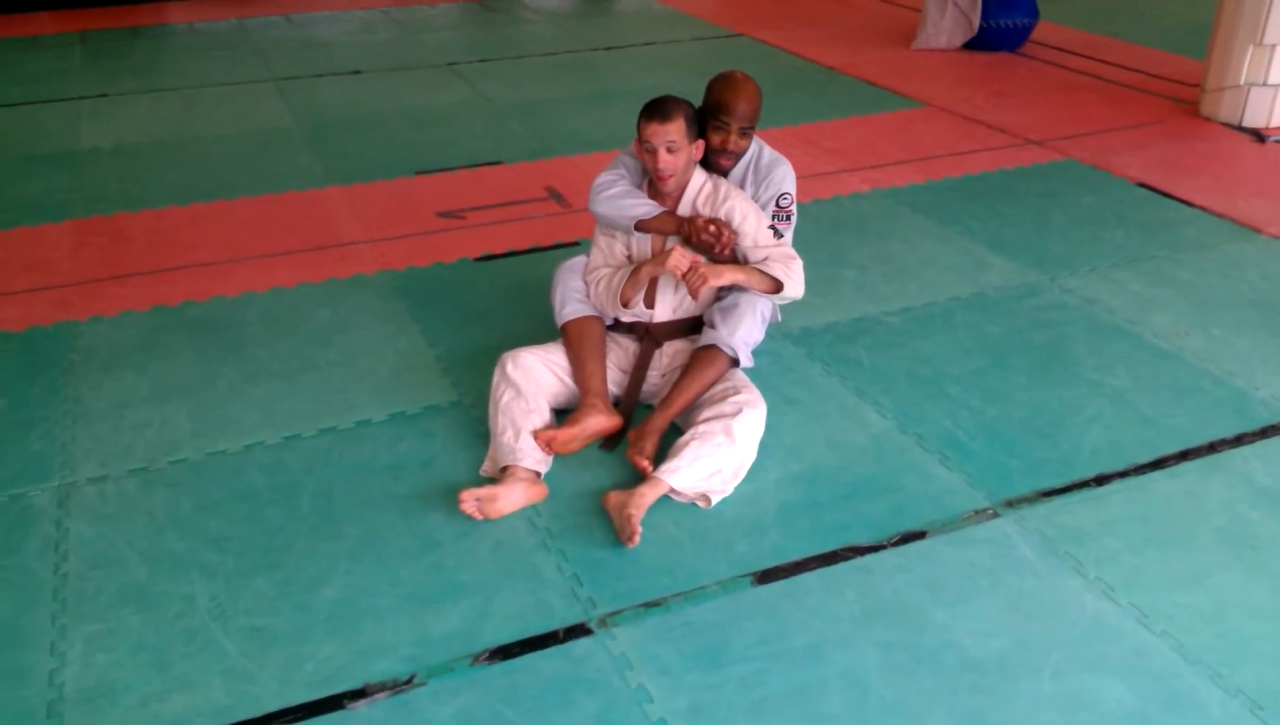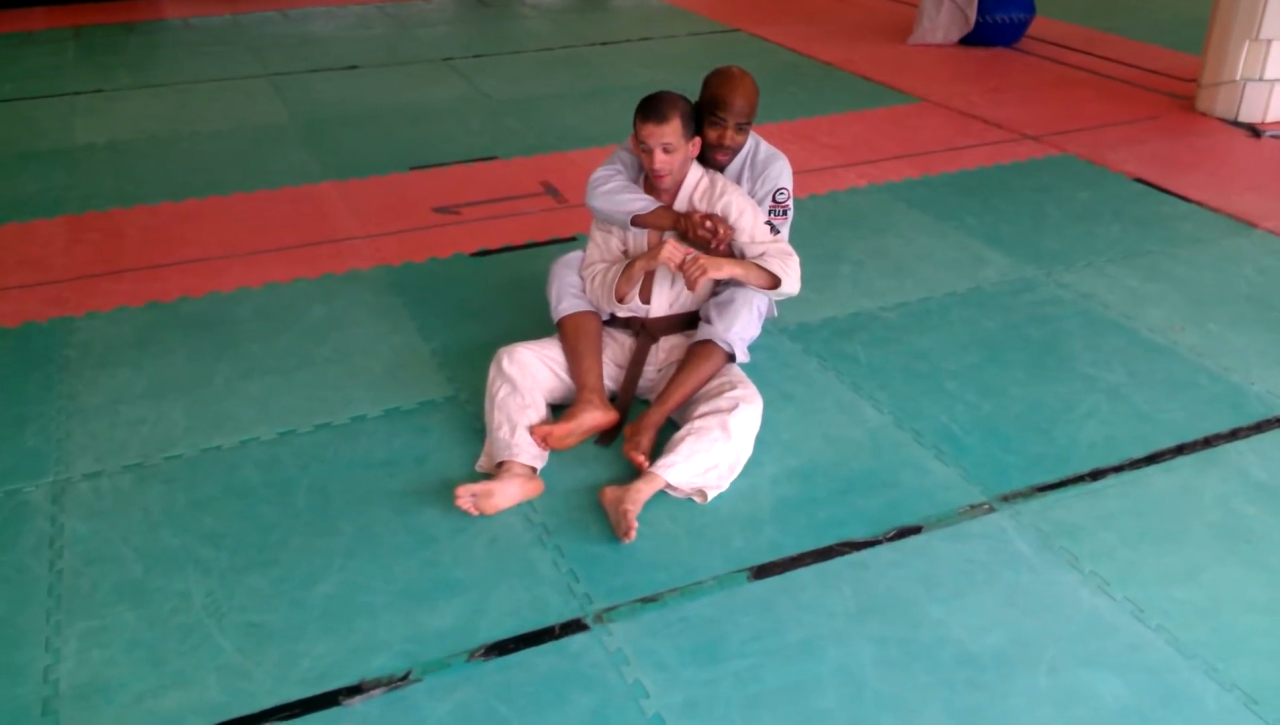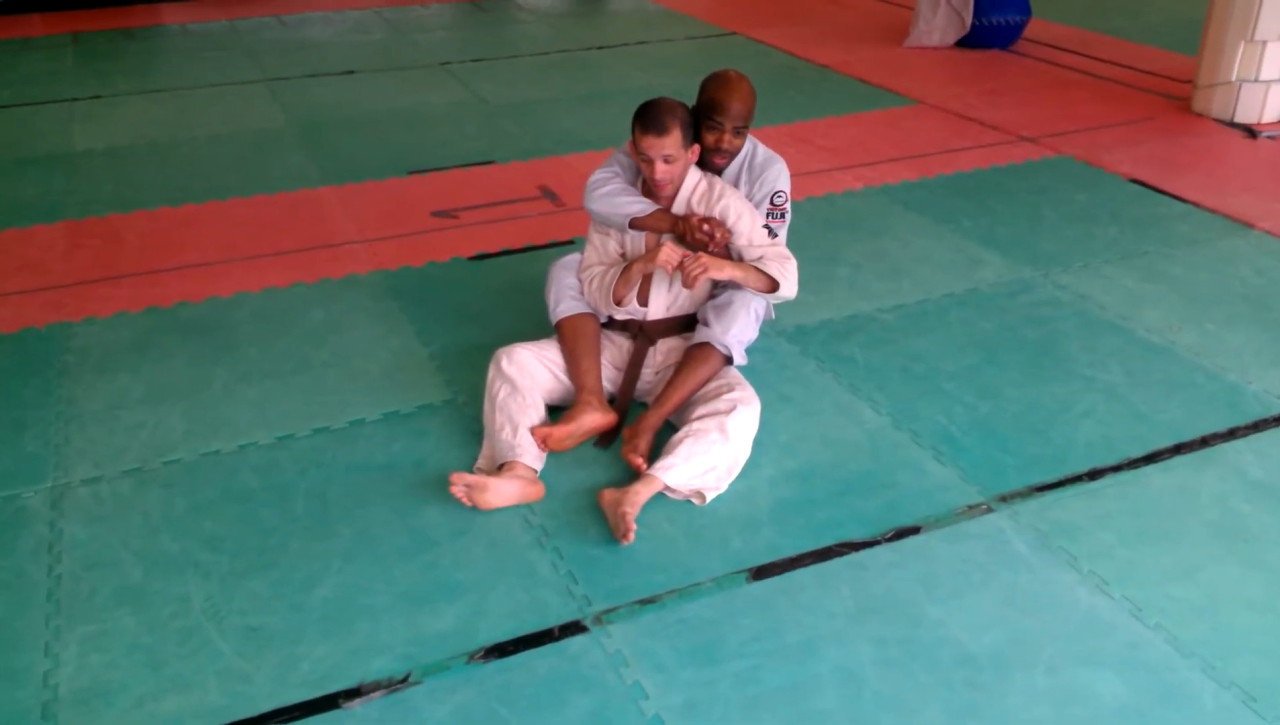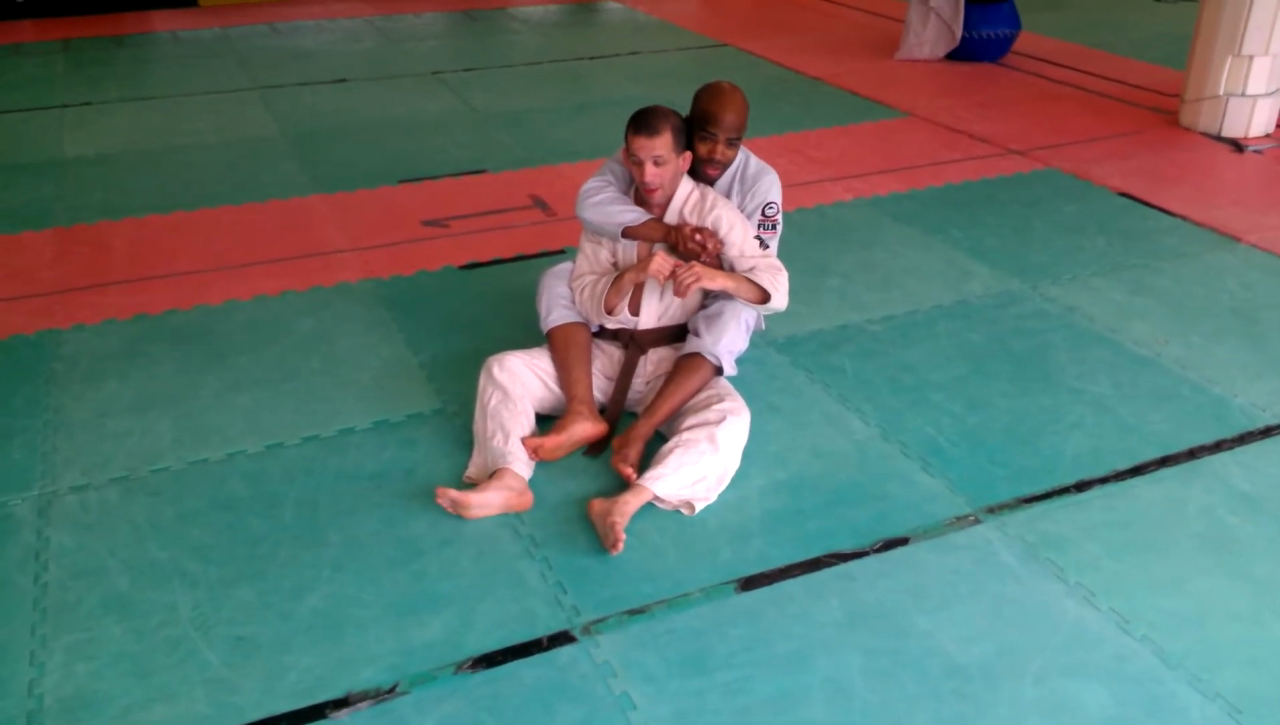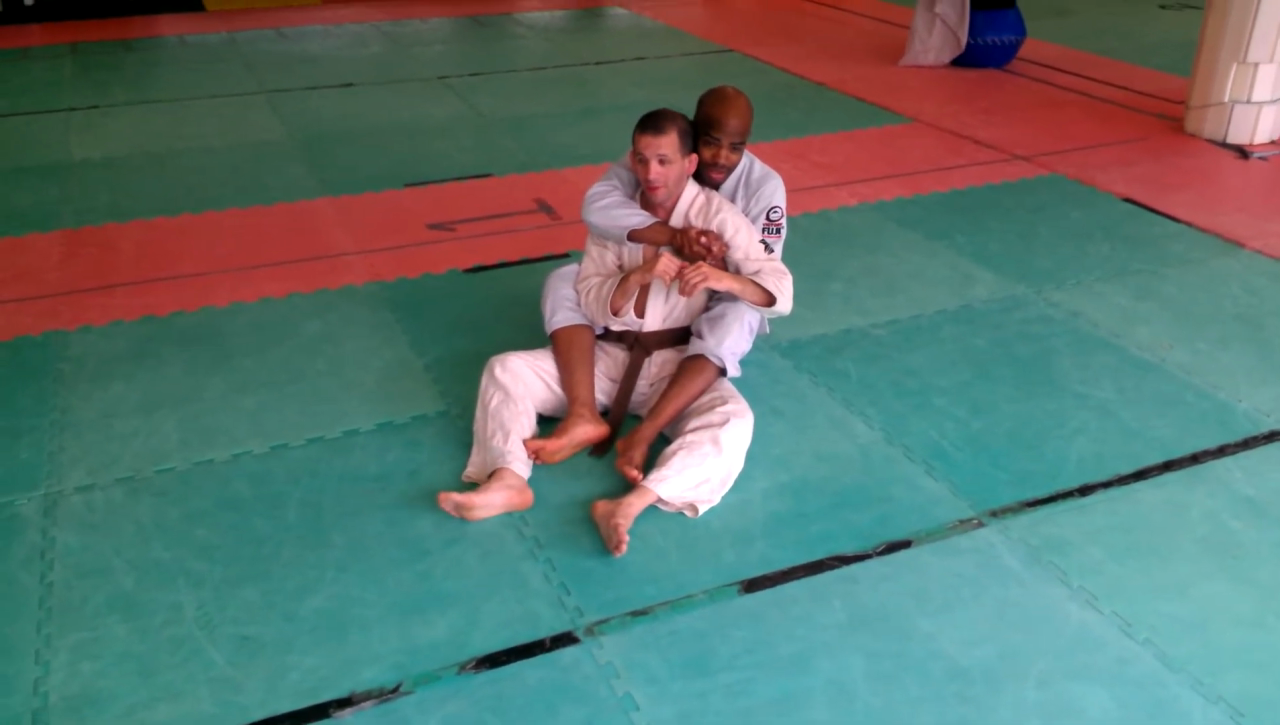
dt=0.4s
person 1, frame 1
left shoulder: (725, 203)
left elbow: (791, 277)
right elbow: (601, 294)
left wrist: (727, 272)
right wrist: (649, 268)
left hip: (691, 353)
right hip: (621, 346)
left knee: (745, 411)
right knee: (518, 366)
left ankle: (641, 496)
right ankle: (523, 477)
person 1, frame 2
left shoulder: (721, 198)
left elbow: (787, 273)
right elbow: (597, 291)
left wrist: (726, 265)
right wrist: (642, 262)
left hip: (686, 348)
right hip: (617, 342)
left knee: (741, 406)
right knee: (514, 361)
left ankle: (636, 492)
right ankle: (517, 472)
person 1, frame 3
left shoulder: (719, 201)
left elbow: (785, 276)
right elbow: (594, 293)
left wrist: (724, 267)
right wrist: (640, 264)
left hip: (684, 350)
right hip: (614, 344)
left knee: (739, 407)
right knee: (512, 362)
left ankle: (634, 494)
right ankle: (520, 472)
person 1, frame 4
left shoulder: (711, 211)
left elbow: (776, 288)
right elbow: (586, 302)
left wrist: (717, 277)
right wrist: (632, 275)
left hip: (675, 361)
right hip: (606, 353)
left knee: (729, 418)
right knee: (503, 370)
left ankle: (624, 505)
right ankle: (508, 482)
person 1, frame 5
left shoulder: (717, 216)
left elbow: (780, 292)
right elbow: (591, 305)
left wrist: (724, 278)
right wrist: (637, 275)
left hip: (679, 364)
right hip: (610, 355)
left knee: (732, 421)
right knee: (506, 370)
left ankle: (627, 506)
right ankle: (507, 481)
person 2, frame 1
left shoulder: (773, 172)
right elbow: (605, 195)
left wrist: (723, 254)
right wrist: (682, 225)
left hip: (718, 297)
left knee: (751, 308)
right knee: (573, 275)
left ankle: (656, 425)
right ankle: (596, 406)
person 2, frame 2
left shoulder: (770, 167)
right elbow: (602, 189)
left wrist: (720, 248)
right wrist: (679, 220)
left hip: (714, 292)
left knee: (748, 304)
right knee: (569, 269)
left ankle: (650, 420)
right ankle: (592, 402)
person 2, frame 3
left shoulder: (767, 170)
right elbow: (599, 192)
left wrist: (718, 252)
right wrist: (676, 223)
left hip: (711, 294)
left knee: (744, 307)
right knee: (567, 272)
left ankle: (648, 423)
right ankle: (591, 404)
person 2, frame 4
left shoulder: (759, 182)
right elbow: (592, 201)
left wrist: (710, 262)
right wrist: (669, 232)
left hip: (701, 308)
left knee: (735, 318)
right knee: (559, 281)
left ankle: (638, 433)
right ankle: (582, 413)
person 2, frame 5
left shoulder: (764, 185)
right elbow: (598, 204)
left wrist: (715, 265)
right wrist: (674, 236)
left hip: (706, 307)
left knee: (738, 319)
right knee: (563, 283)
left ankle: (642, 435)
right ankle: (583, 415)
